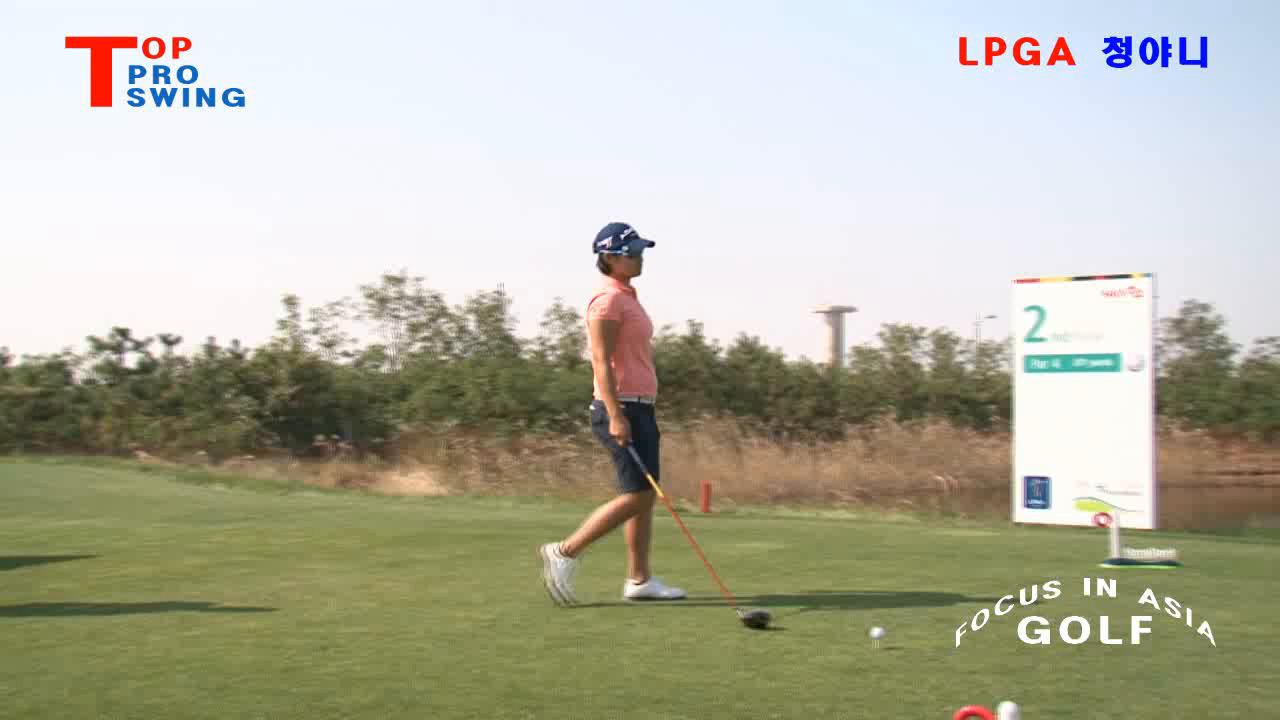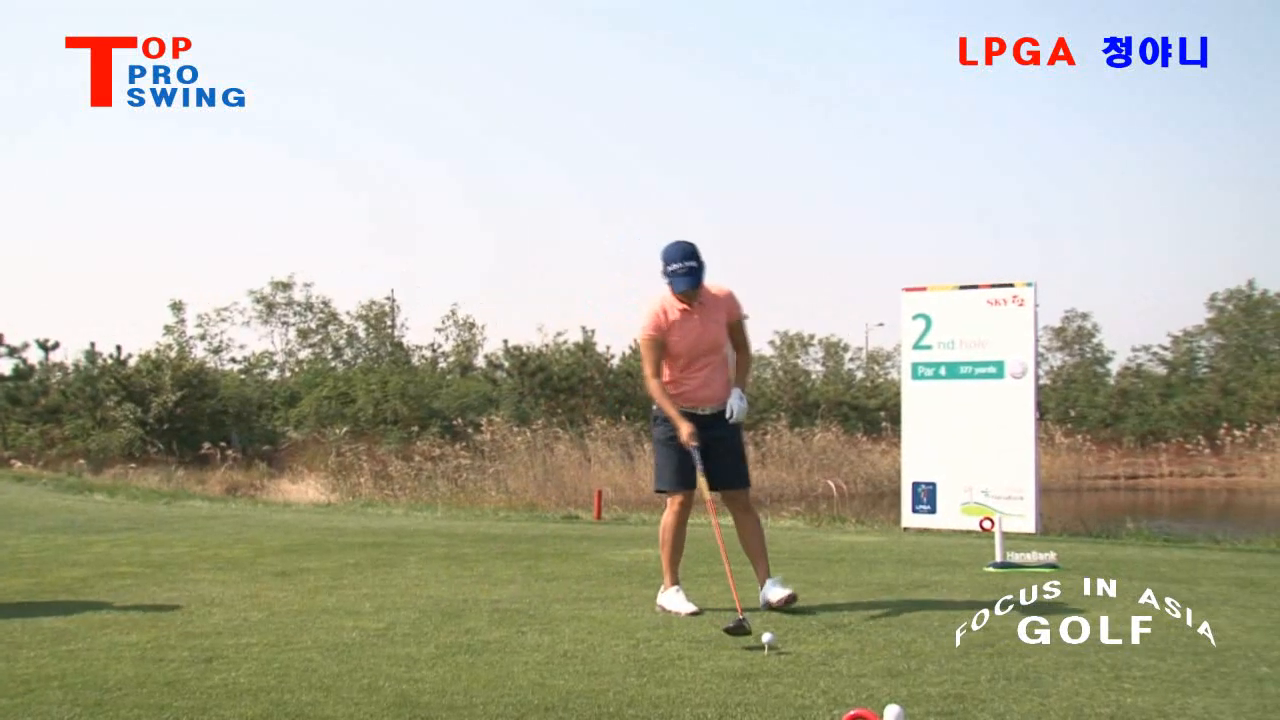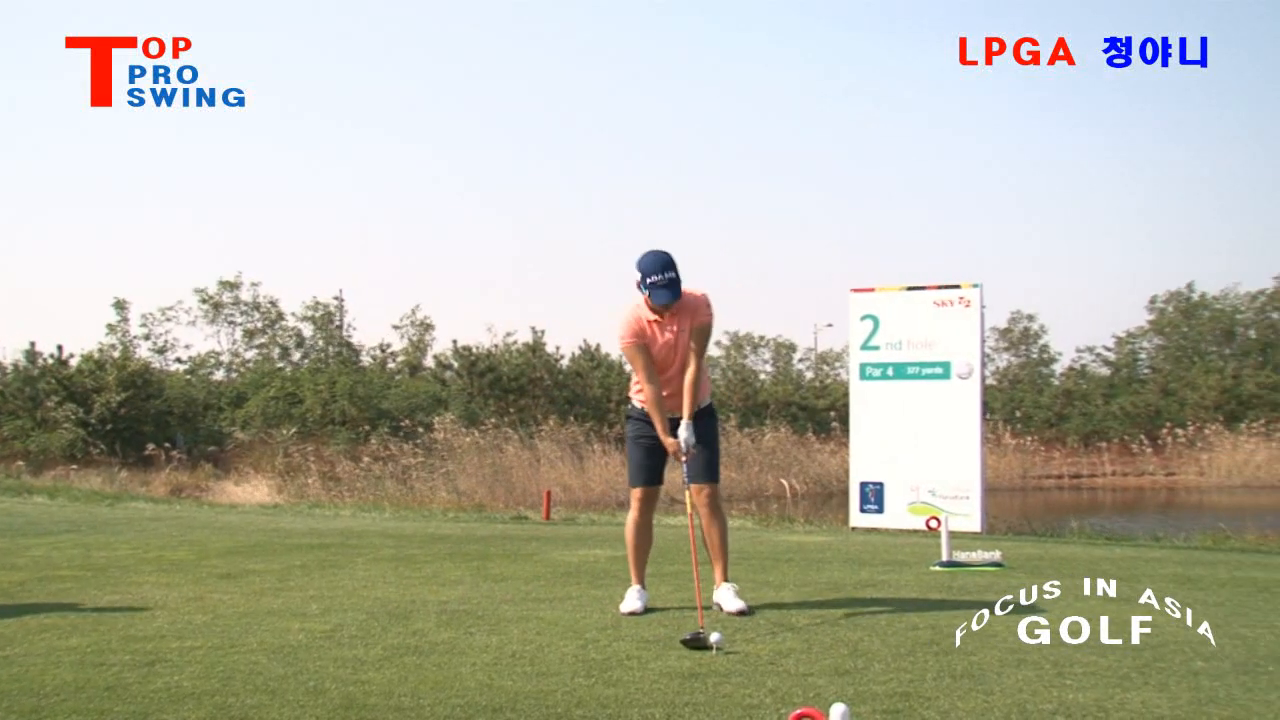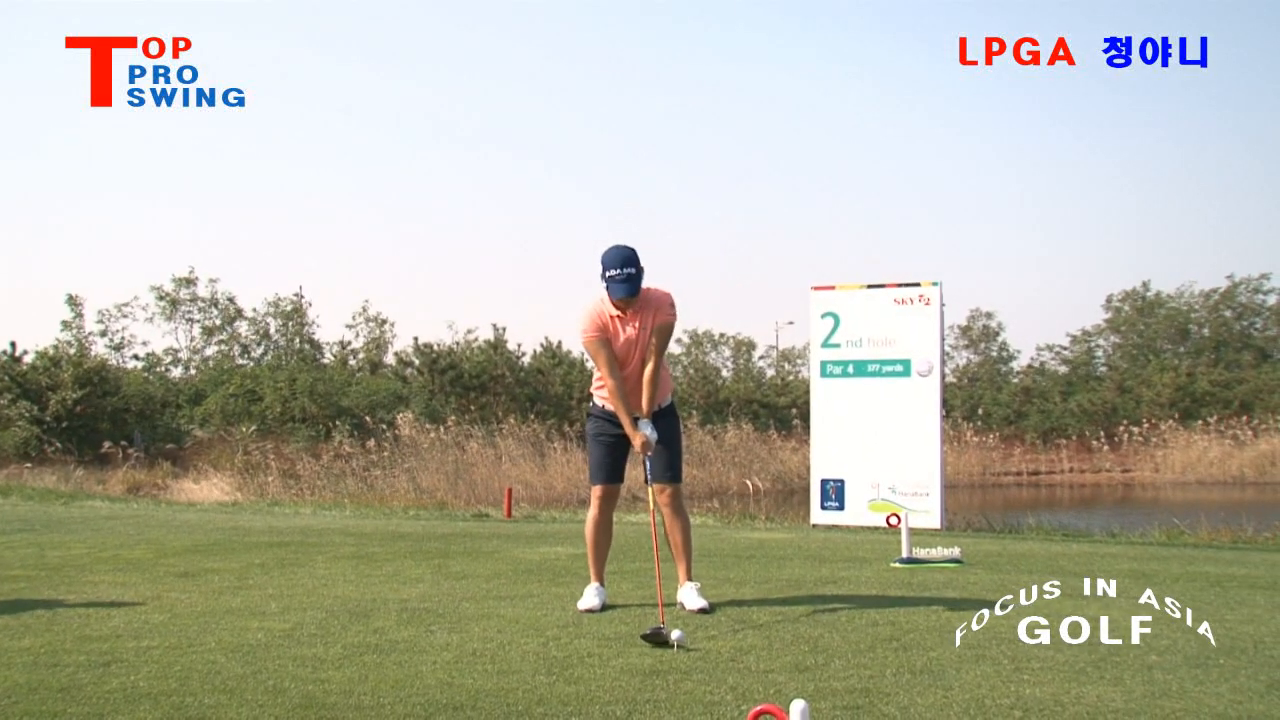
dt=1s
person 1, frame 1
left shoulder: (627, 295)
right shoulder: (608, 299)
right elbow: (602, 361)
right wrist: (615, 415)
left hip: (637, 407)
right hip: (623, 409)
left knee: (640, 497)
right knee: (634, 498)
left ankle: (640, 579)
right ankle: (563, 552)
person 1, frame 2
left shoulder: (725, 301)
right shoulder: (657, 316)
left elbow: (741, 349)
right elbow: (654, 378)
left wrist: (737, 390)
right wrist: (680, 423)
left hip: (722, 415)
right hip: (675, 417)
left knee: (740, 500)
right knee: (678, 502)
left ankle: (767, 583)
right ankle: (669, 589)
person 1, frame 3
left shoulder: (698, 304)
right shoulder: (632, 323)
left elbow: (694, 366)
right elbow: (649, 383)
left wrist: (687, 423)
right wrist: (665, 436)
left hip: (697, 412)
right hip: (646, 417)
left knee: (707, 495)
right knee: (641, 499)
left ankle: (723, 586)
right ankle: (637, 588)
person 1, frame 4
left shoulder: (662, 303)
right shoulder: (594, 318)
left elbow: (652, 364)
right elbow: (612, 379)
left wrist: (646, 420)
right wrist: (632, 432)
left hip: (658, 410)
right hip: (608, 415)
left knee: (669, 494)
right knee: (601, 497)
left ankle: (686, 584)
right ankle: (595, 585)
